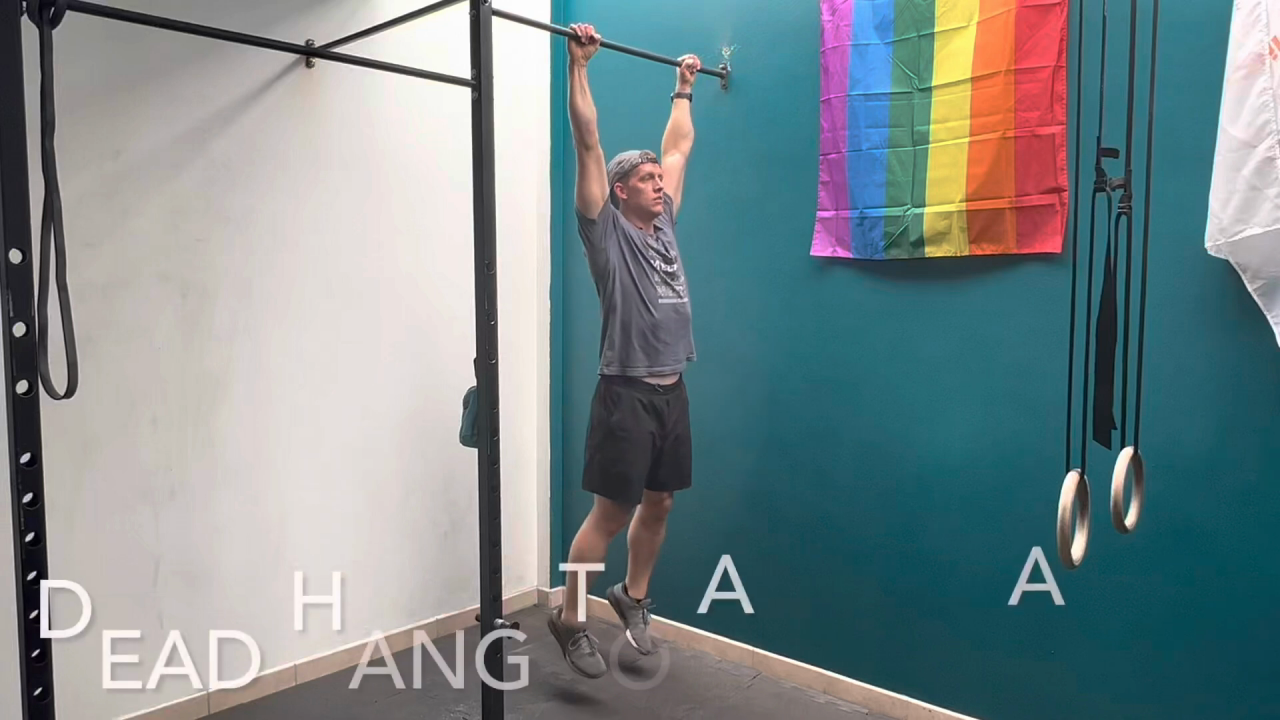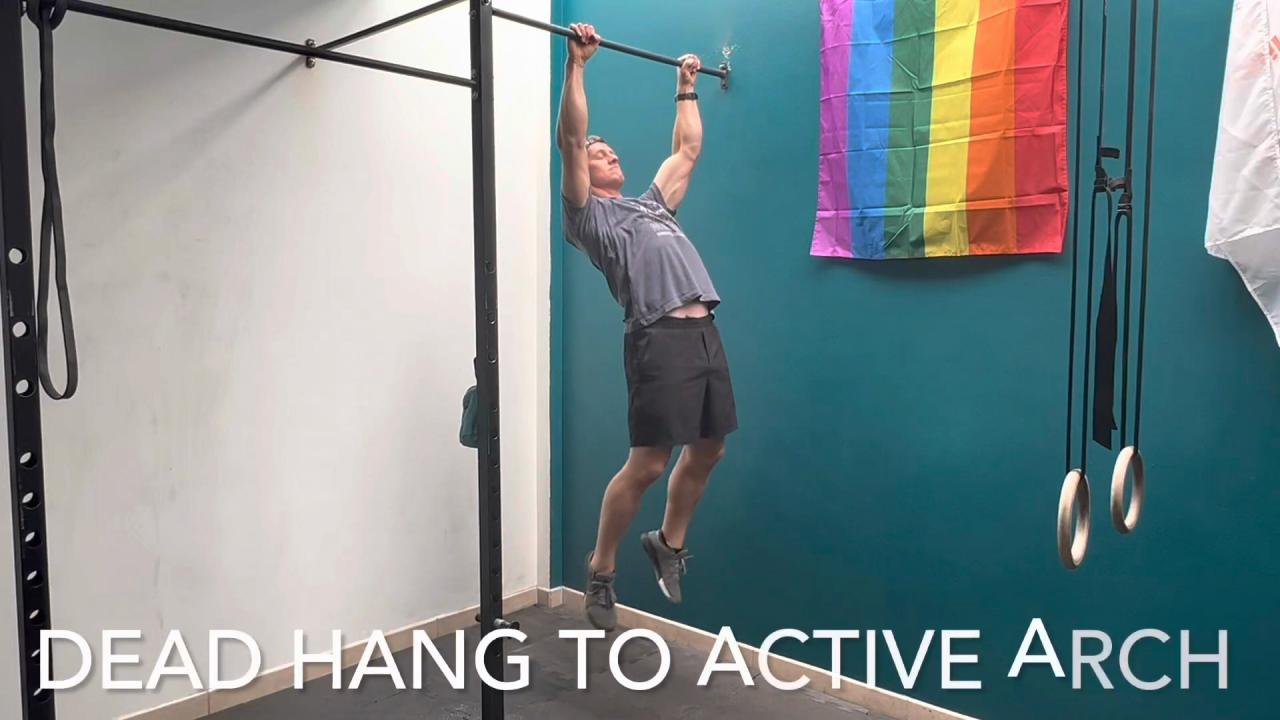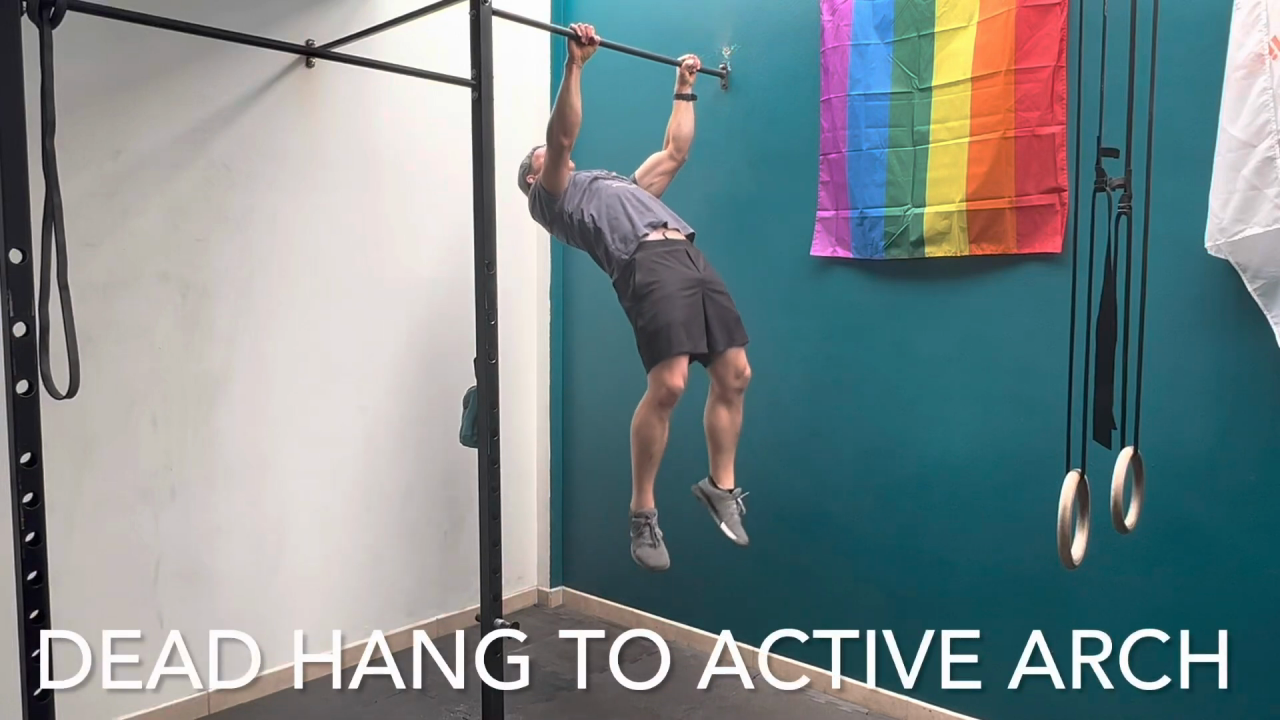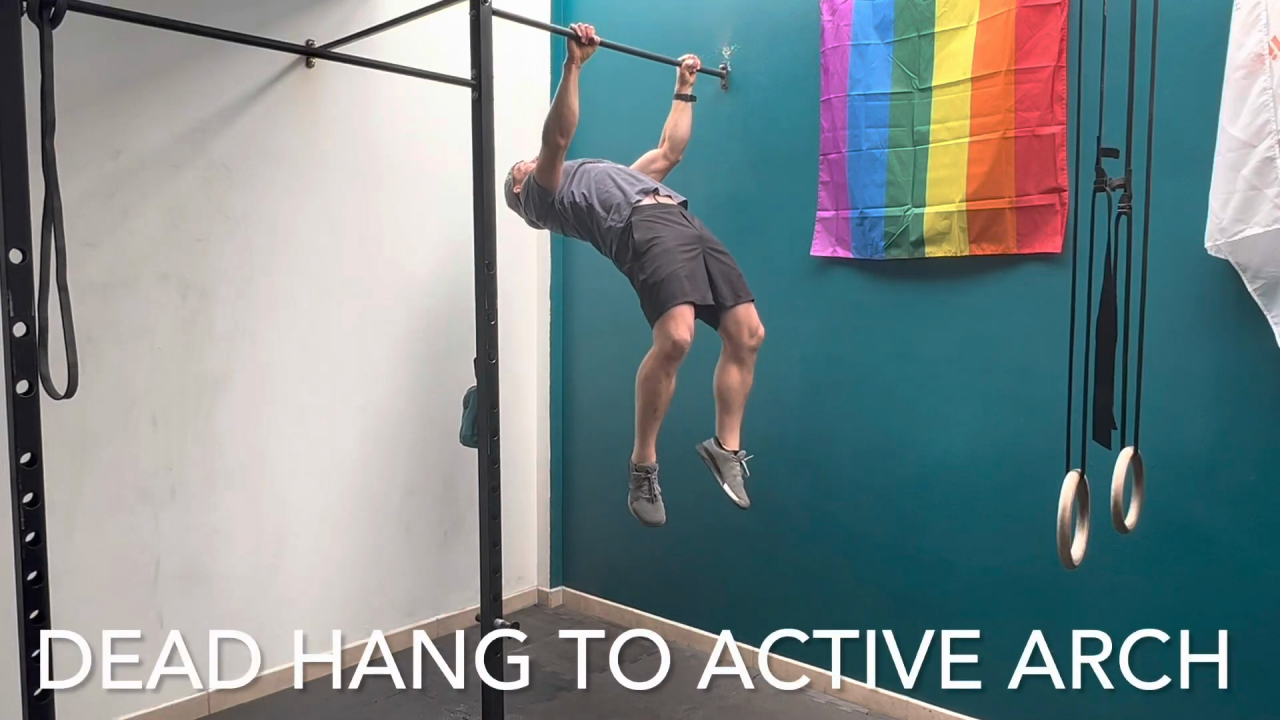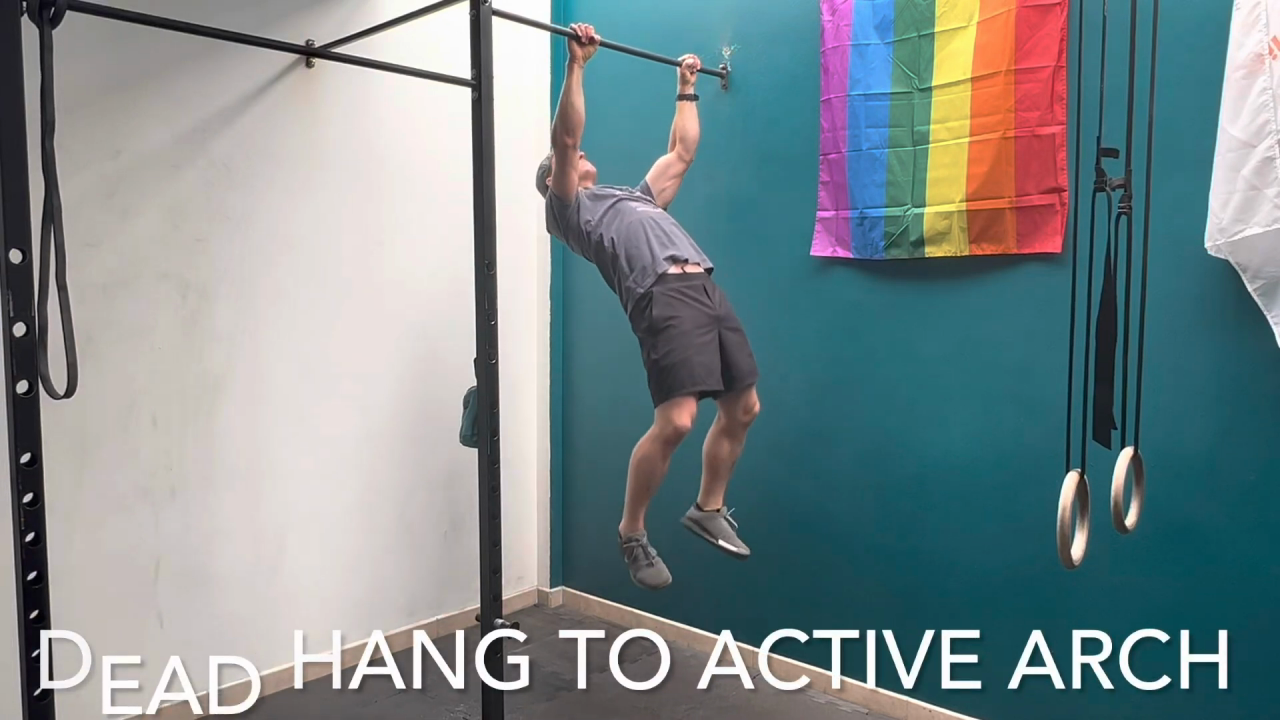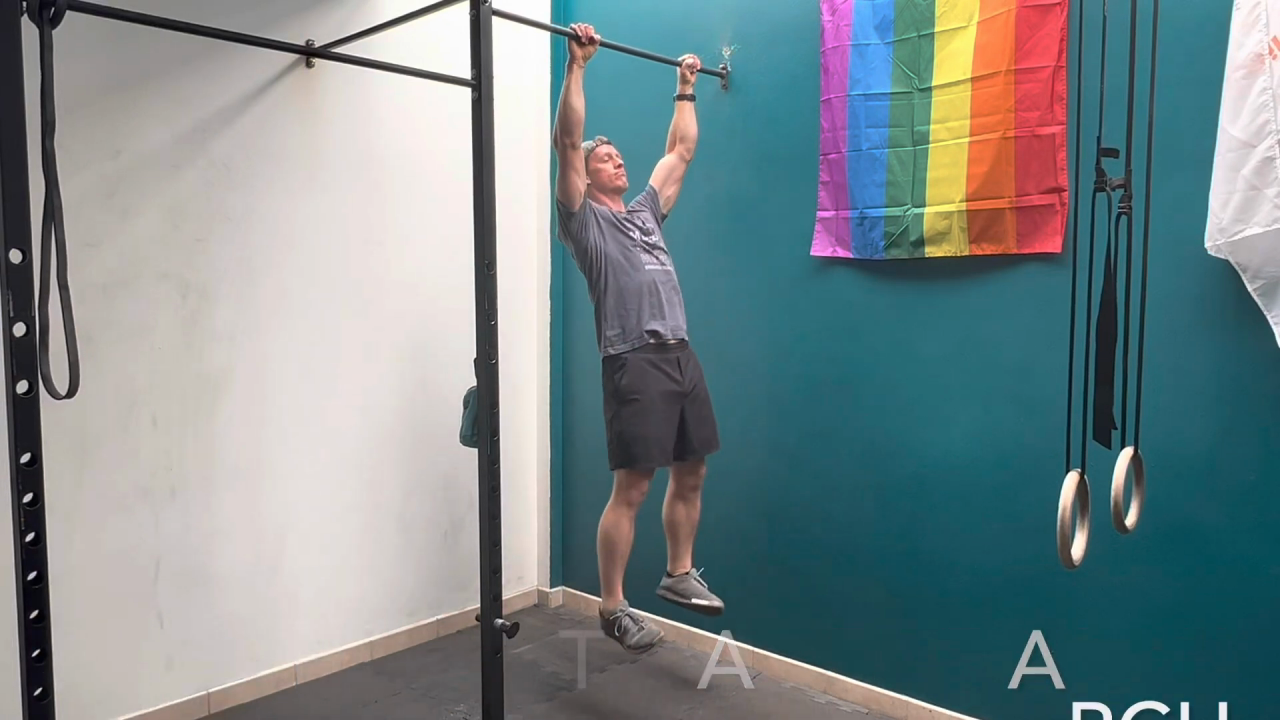
dt=0.5s
person 1, frame 1
left shoulder: (662, 225)
right shoulder: (605, 228)
left elbow: (678, 146)
right elbow: (588, 145)
left wrist: (684, 86)
right wrist: (579, 64)
left hip: (672, 392)
right hip: (627, 394)
left knee: (657, 506)
right knee: (609, 513)
left ankle: (633, 598)
right ankle: (571, 621)
person 1, frame 2
left shoulder: (648, 204)
right shoulder: (583, 213)
left elbow: (687, 150)
right elbow: (569, 140)
left wrist: (686, 87)
right wrist: (576, 64)
left hip: (706, 333)
right hip: (660, 338)
left knee: (708, 452)
right knee: (648, 463)
left ankle: (669, 542)
right ankle: (599, 570)
person 1, frame 3
left shoulder: (619, 183)
right shoulder: (551, 199)
left elbow: (674, 151)
right elbow: (560, 137)
left wrist: (684, 87)
right wrist: (574, 63)
left hip: (691, 259)
right hip: (648, 264)
left knee: (734, 376)
right knee: (668, 385)
left ankle: (721, 486)
right ankle: (642, 511)
person 1, frame 4
left shoulder: (606, 175)
right shoulder: (542, 198)
left elbow: (669, 154)
right elbow: (557, 138)
left wrist: (684, 87)
right wrist: (574, 64)
left hip: (687, 225)
right hip: (646, 230)
left knee: (747, 334)
right knee: (675, 339)
left ankle: (726, 448)
right ankle: (643, 465)
person 1, frame 5
left shoulder: (634, 199)
right shoulder: (567, 209)
left elbow: (681, 154)
right elbow: (566, 138)
left wrist: (686, 88)
right wrist: (576, 63)
left hip: (708, 291)
right hip: (664, 298)
left knee: (743, 409)
right knee: (676, 422)
left ankle: (709, 508)
right ankle: (631, 533)
person 1, frame 6
left shoulder: (645, 208)
right shoulder: (583, 217)
left elbow: (681, 150)
right elbow: (566, 142)
left wrist: (685, 86)
right wrist: (576, 64)
left hip: (681, 357)
right hip: (634, 363)
left knee: (690, 476)
right knee: (631, 488)
left ankle: (680, 575)
right ankle: (612, 608)
